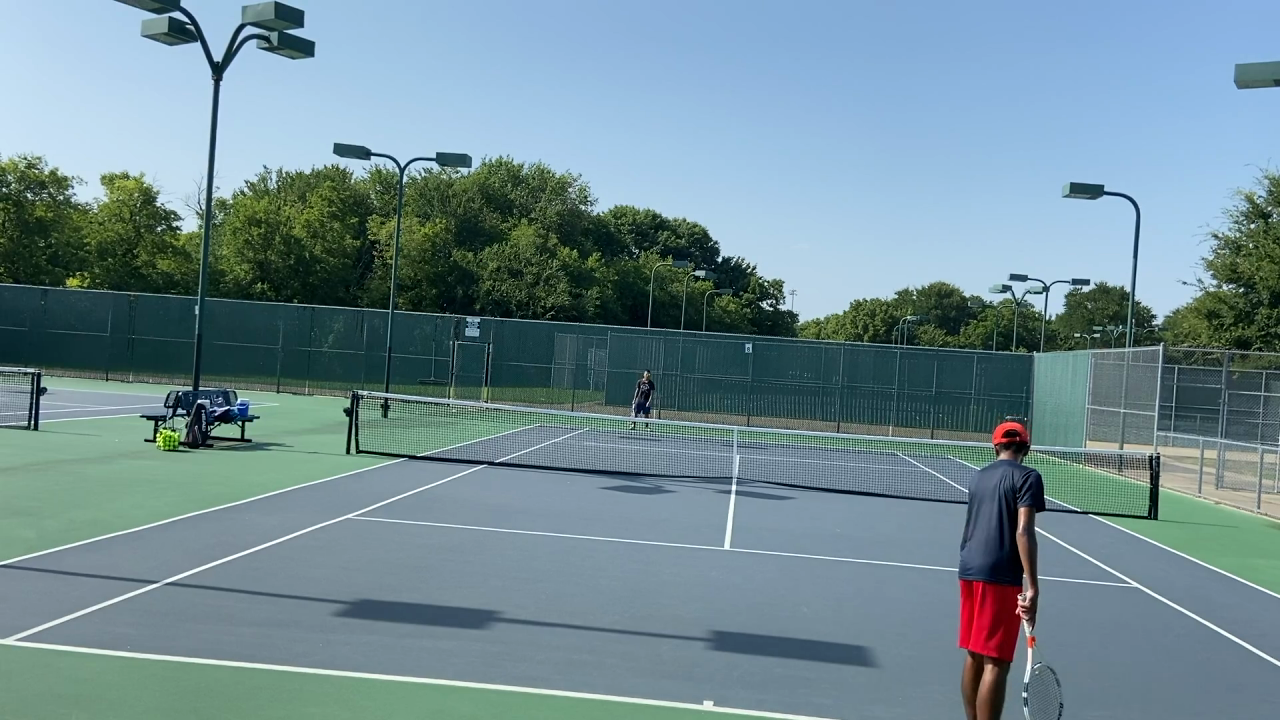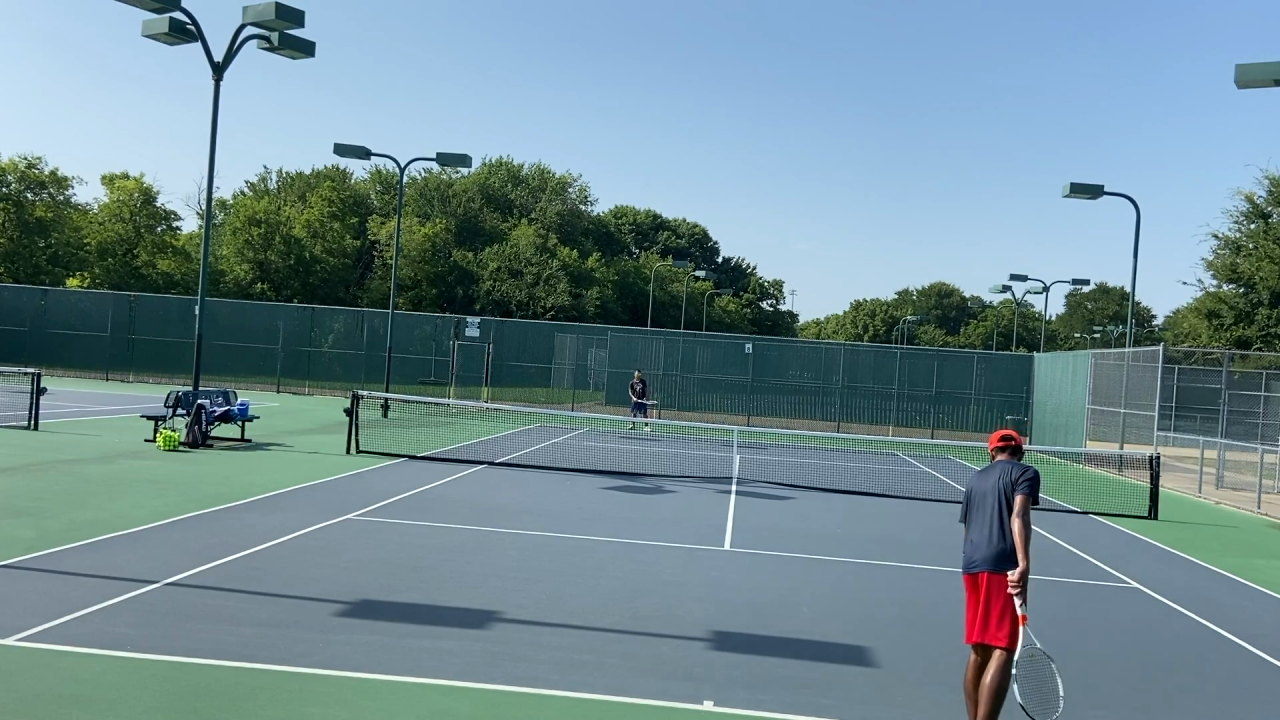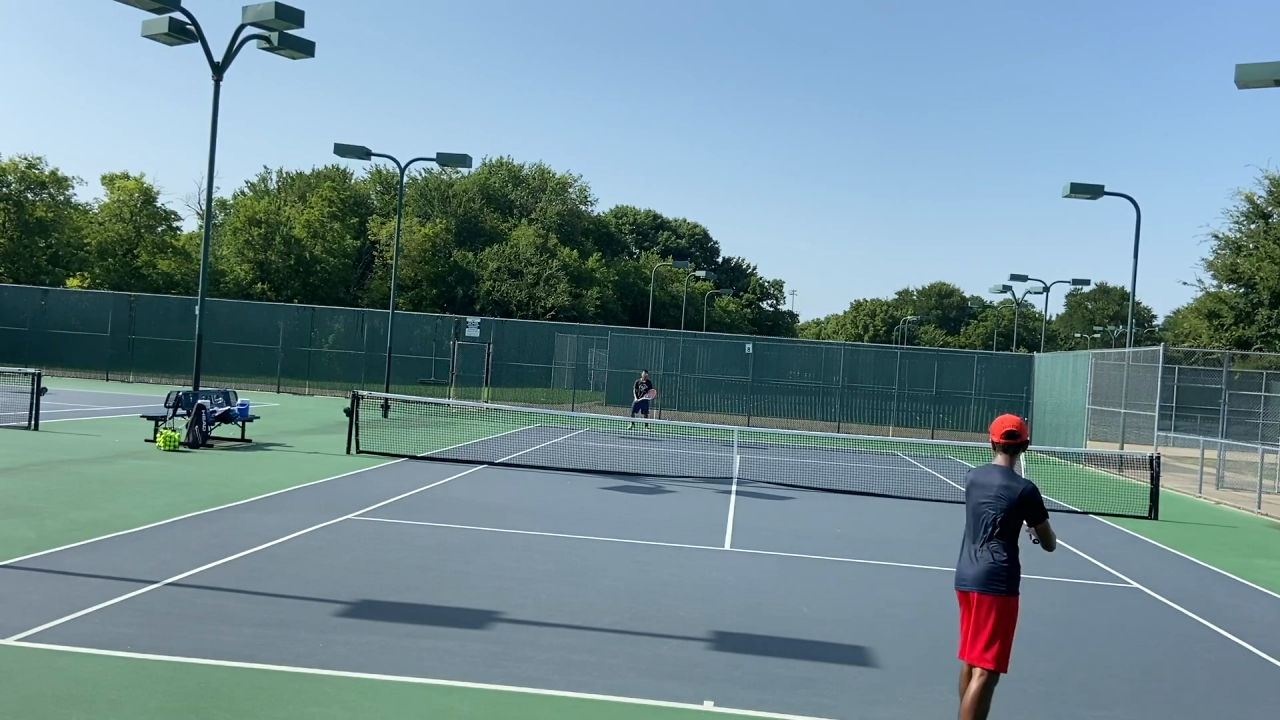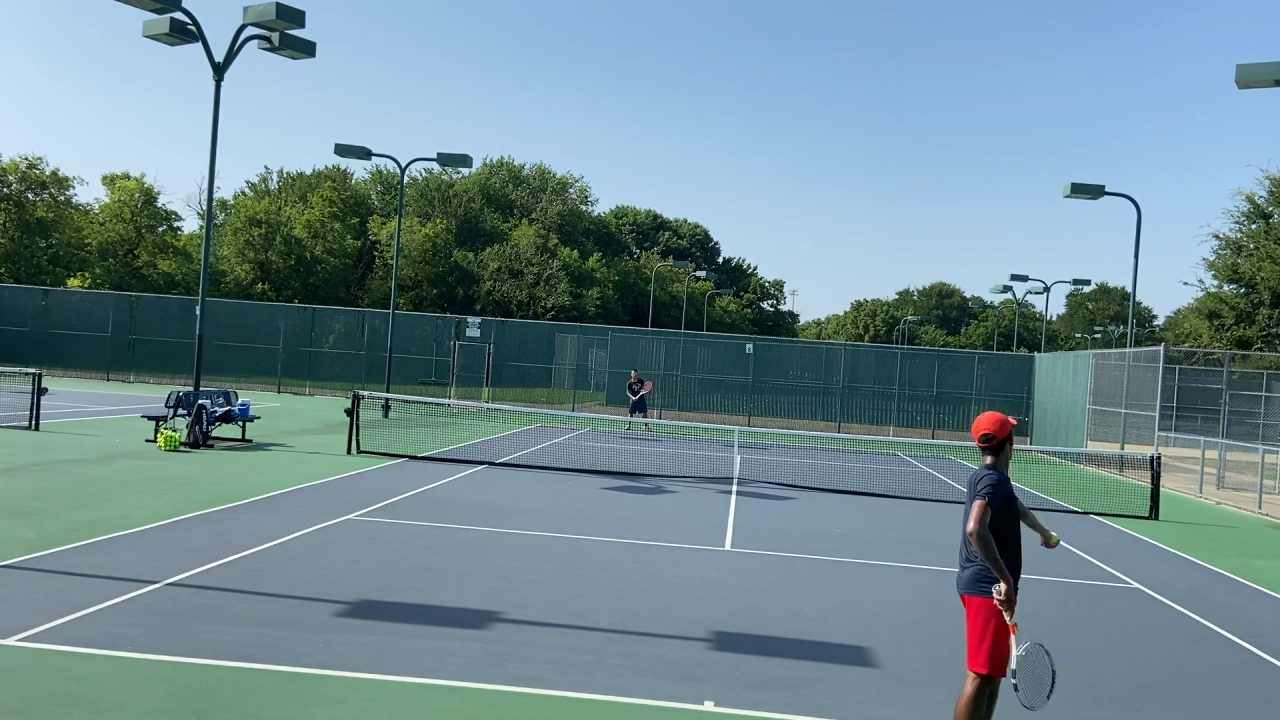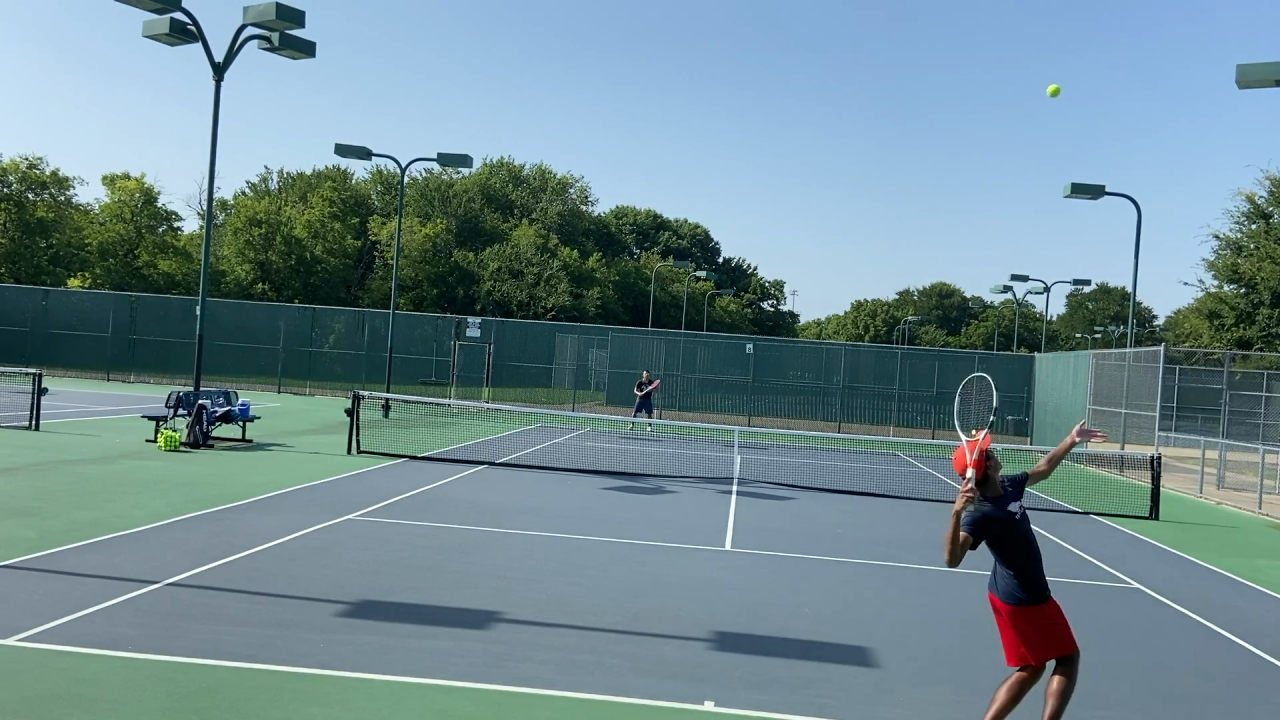
dt=0.7s
person 1, frame 1
left shoulder: (978, 477)
right shoulder: (1027, 477)
right elbow: (1024, 532)
right wrist: (1032, 587)
left hip: (969, 570)
right hip: (1001, 575)
left knee: (975, 656)
right knee: (995, 663)
person 1, frame 2
left shoulder: (976, 479)
right shoulder: (1025, 473)
right elbow: (1018, 516)
right wrist: (1023, 565)
left hip: (972, 565)
right hip: (1002, 567)
left knee: (979, 651)
right knee: (1003, 653)
person 1, frame 3
left shoulder: (973, 477)
right shoulder: (1024, 489)
right elbow: (1048, 543)
right wrist: (1043, 533)
left hip: (966, 578)
right hip: (997, 583)
left knee: (971, 661)
right knee: (986, 672)
person 1, frame 4
left shoulder: (996, 475)
right shoulder: (989, 480)
left elbow: (1017, 510)
right elbow: (974, 528)
left wrist: (1042, 530)
right wrist: (1004, 576)
left hip: (991, 586)
right hip: (986, 589)
left knee: (996, 667)
right knee: (981, 675)
person 1, frame 5
left shoulder: (1006, 486)
right shoulder: (980, 514)
left elbow: (1041, 470)
right elbow: (953, 559)
left wrist: (1073, 439)
right wrist: (956, 512)
left hip: (1009, 593)
right hip: (1026, 597)
left knee: (1028, 668)
right knee: (1067, 659)
